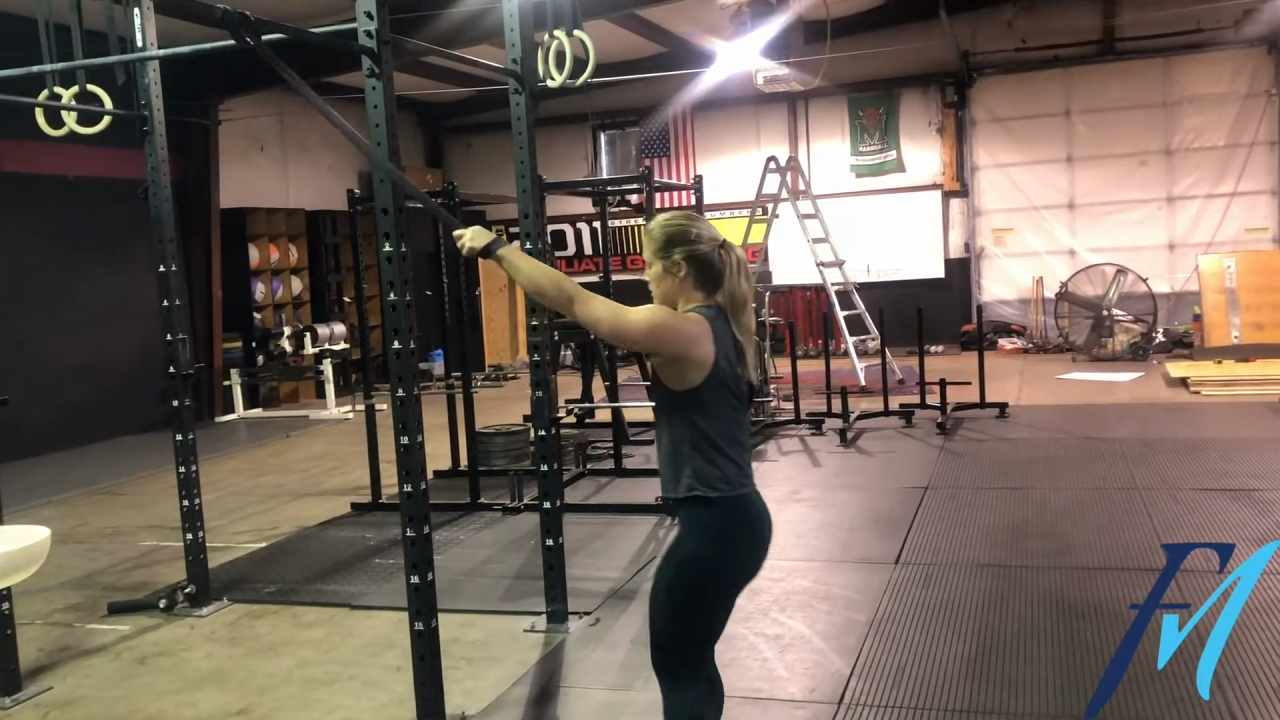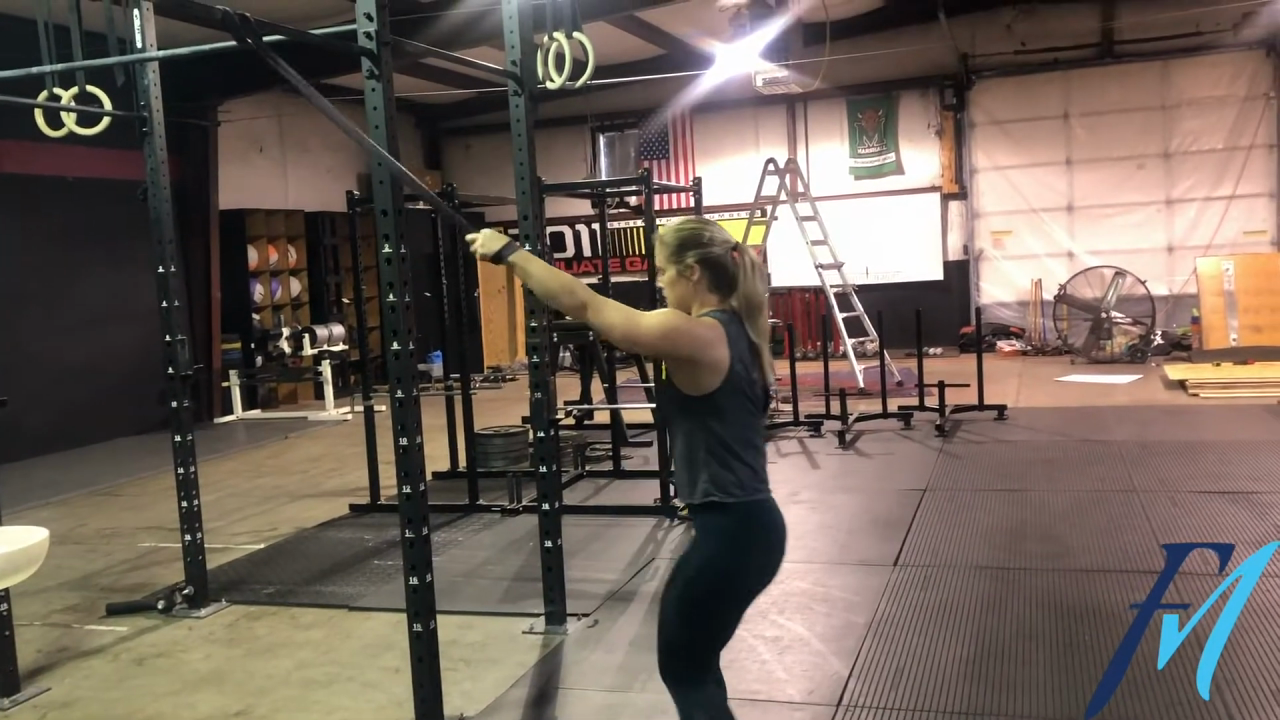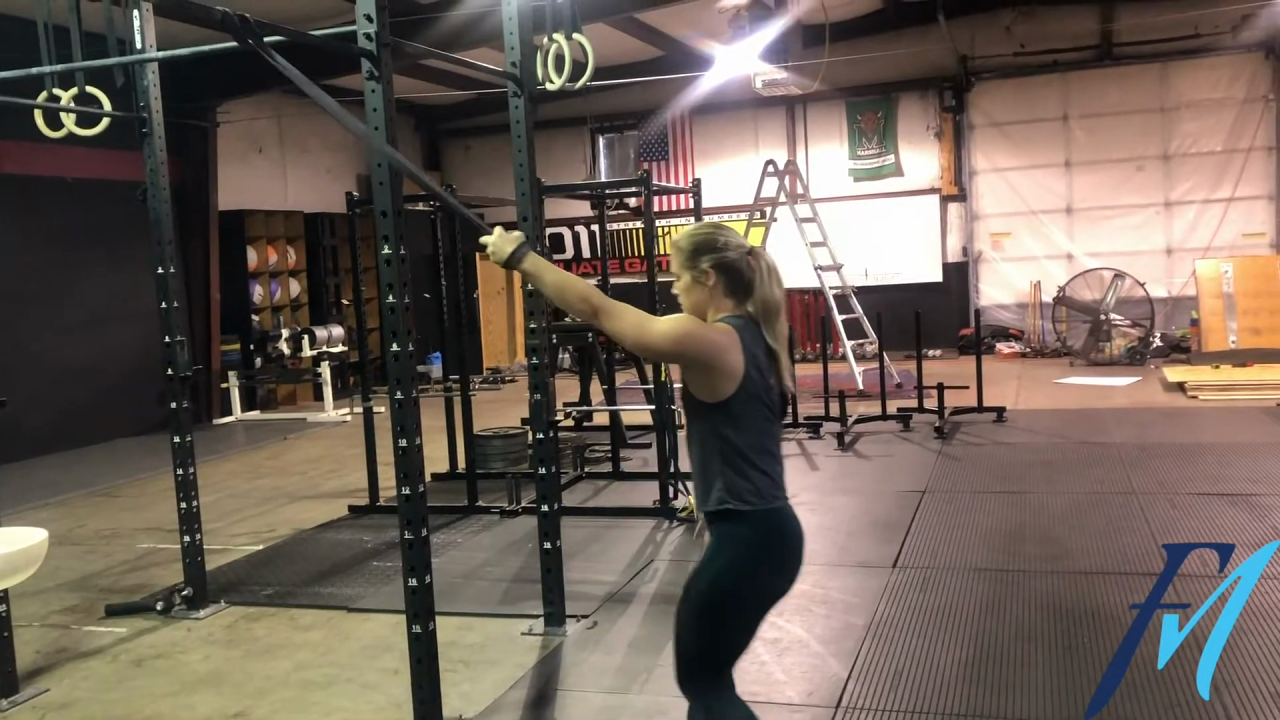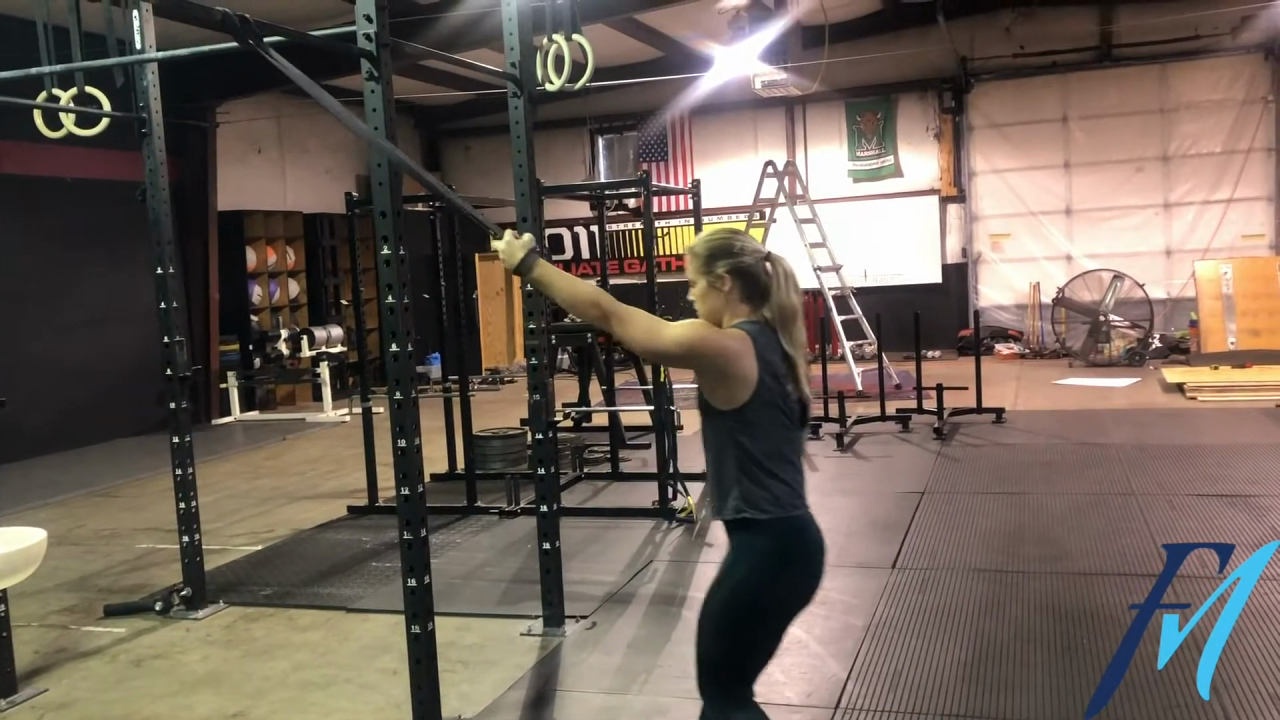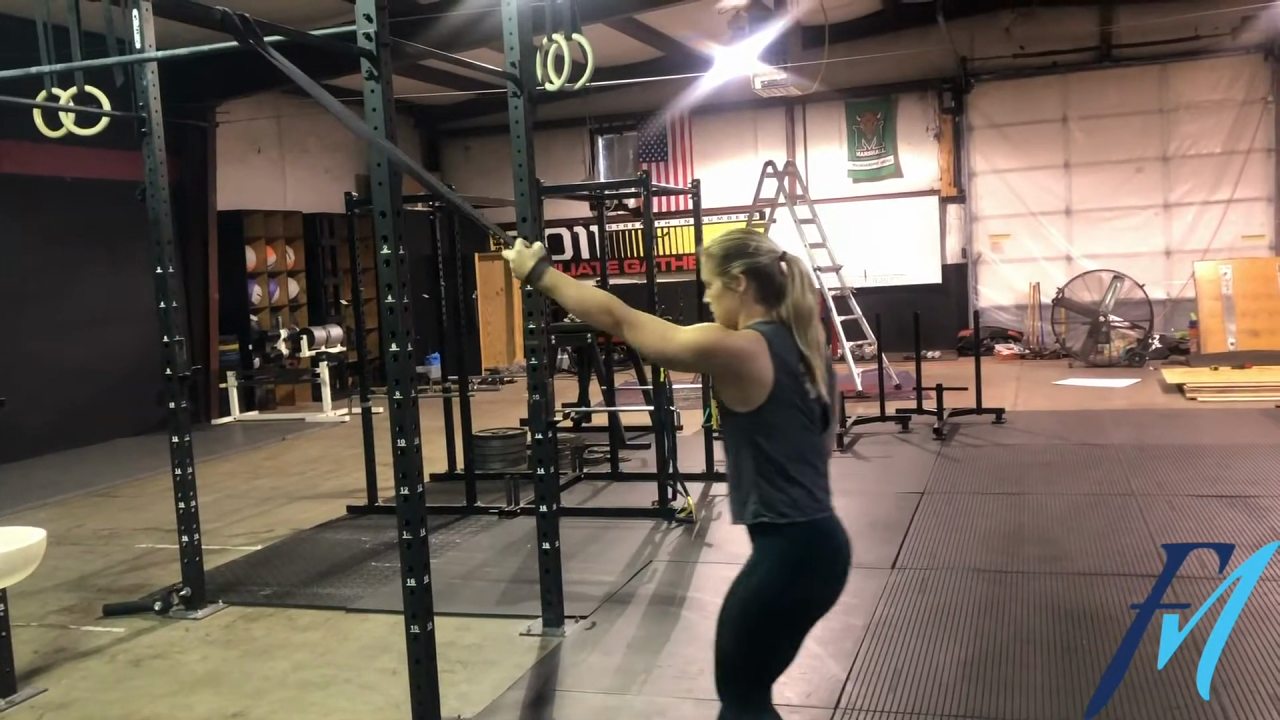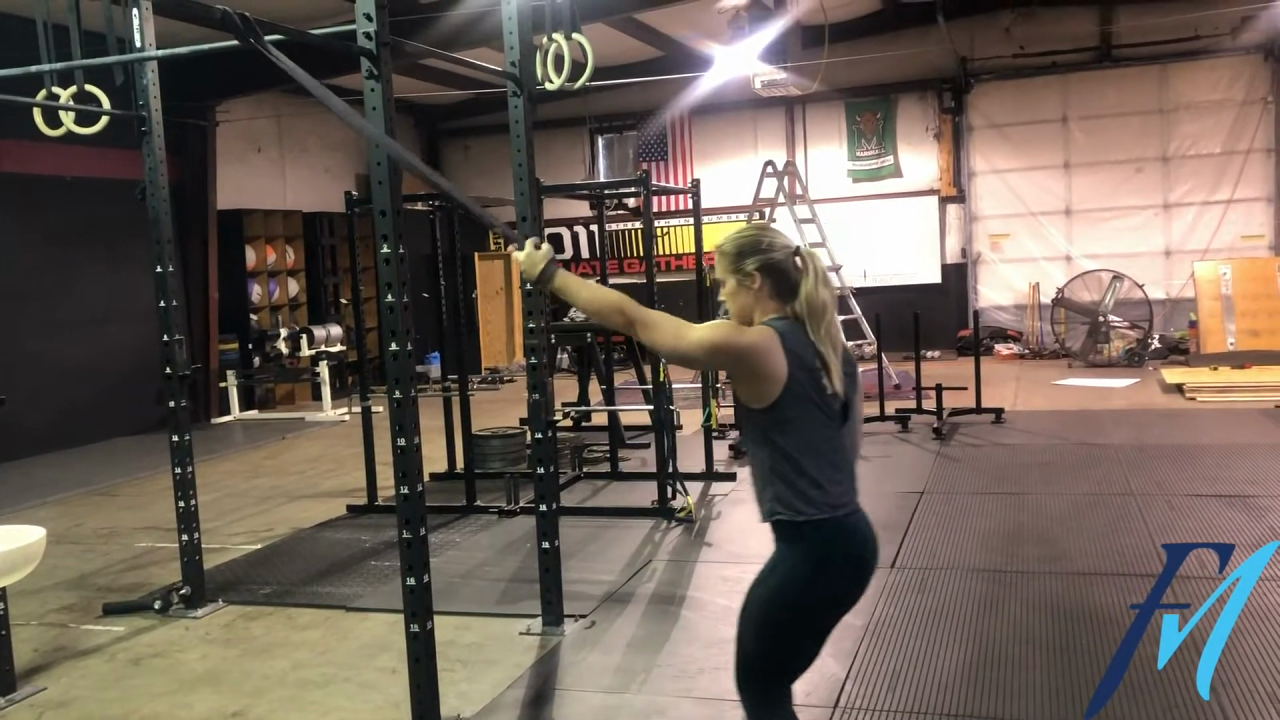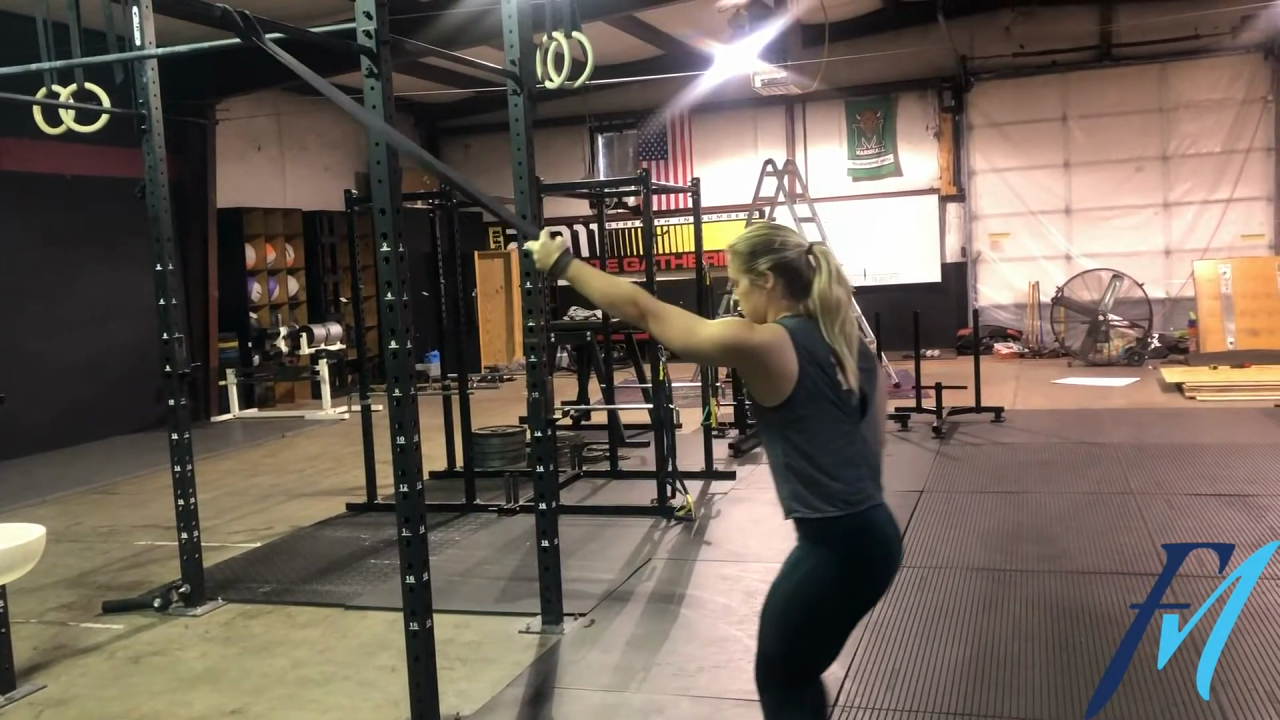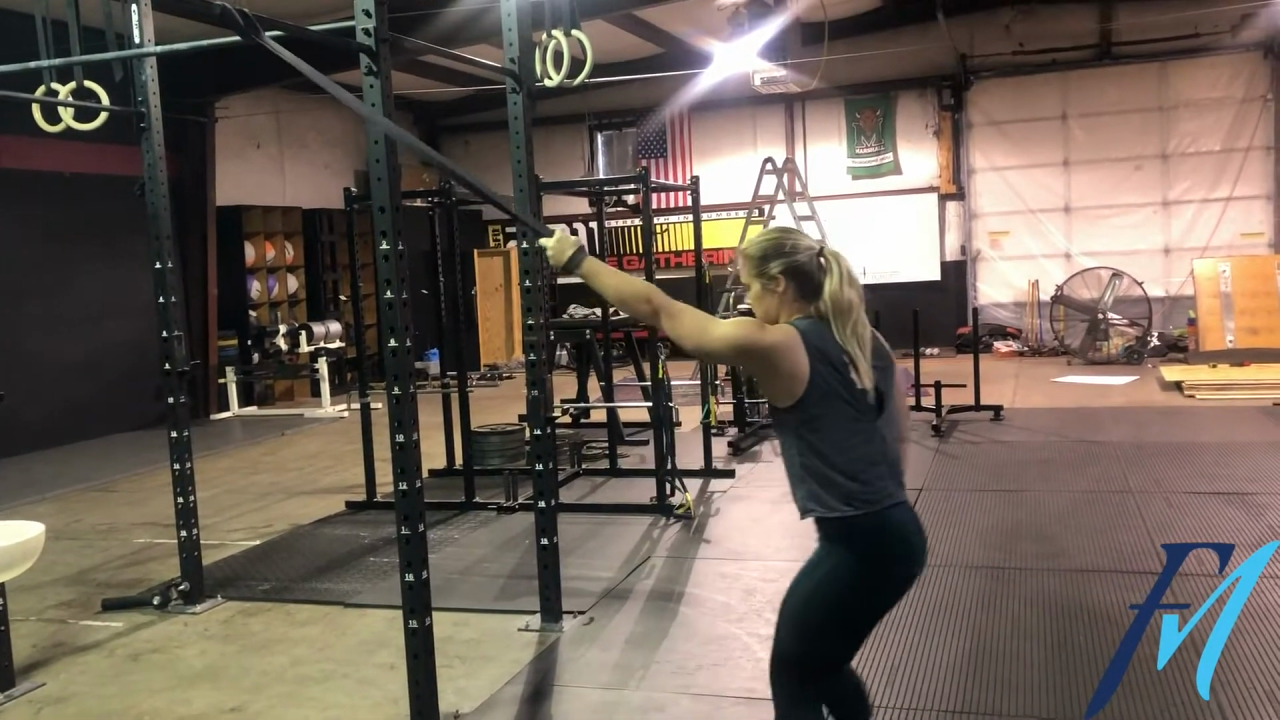
dt=0.1s
person 1, frame 1
left shoulder: (681, 332)
right shoulder: (727, 329)
left elbow: (569, 298)
left wrist: (495, 248)
left hip: (713, 526)
right hip: (739, 517)
left knee: (678, 674)
right knee: (691, 661)
person 1, frame 2
left shoulder: (695, 337)
right shoulder: (741, 333)
left elbow: (583, 304)
left wrist: (506, 252)
left hip: (730, 532)
right hip: (753, 523)
left knee: (683, 673)
right knee: (694, 664)
person 1, frame 3
left shoulder: (709, 342)
right shoulder: (759, 339)
left elbow: (597, 309)
left wrist: (519, 255)
left hip: (746, 540)
right hip: (768, 530)
right knee: (707, 671)
person 1, frame 4
left shoulder: (723, 350)
right shoulder: (784, 348)
left elbow: (608, 313)
left wrist: (528, 263)
left hip: (768, 549)
right hip: (793, 540)
person 1, frame 5
left shoulder: (738, 352)
right shoulder: (804, 348)
left elbow: (619, 320)
left wrist: (538, 271)
left hip: (790, 552)
right hip: (817, 542)
person 1, frame 6
left shoulder: (752, 348)
right shoulder: (829, 344)
left elbow: (631, 319)
left wrist: (548, 271)
left hip: (816, 548)
right hip: (845, 537)
right knee: (768, 673)
person 1, frame 7
left shoulder: (763, 345)
right shoulder: (847, 343)
left elbow: (644, 311)
left wrist: (562, 262)
left hip: (838, 545)
right hip: (870, 533)
right knee: (792, 672)
person 1, frame 8
left shoulder: (775, 347)
right shoulder: (869, 343)
left elbow: (656, 308)
right elbow: (897, 440)
left wrist: (576, 259)
left hip: (861, 544)
right hip: (894, 531)
right knee: (820, 663)
